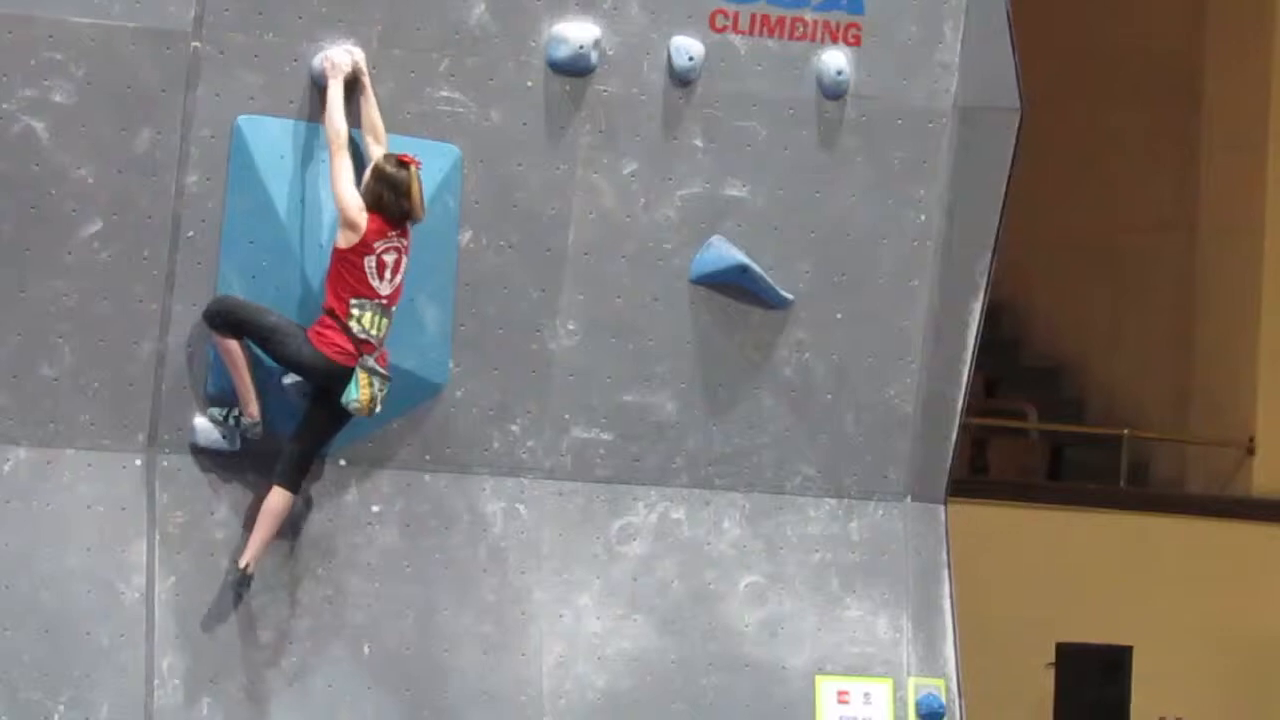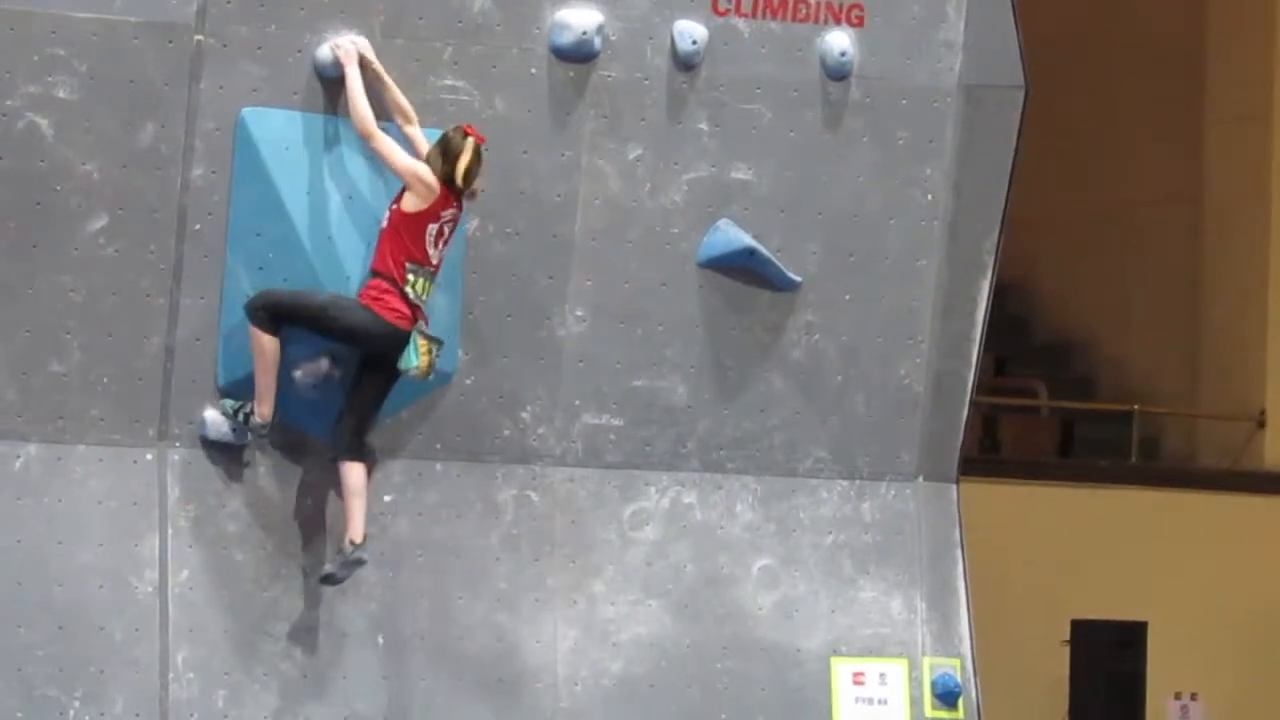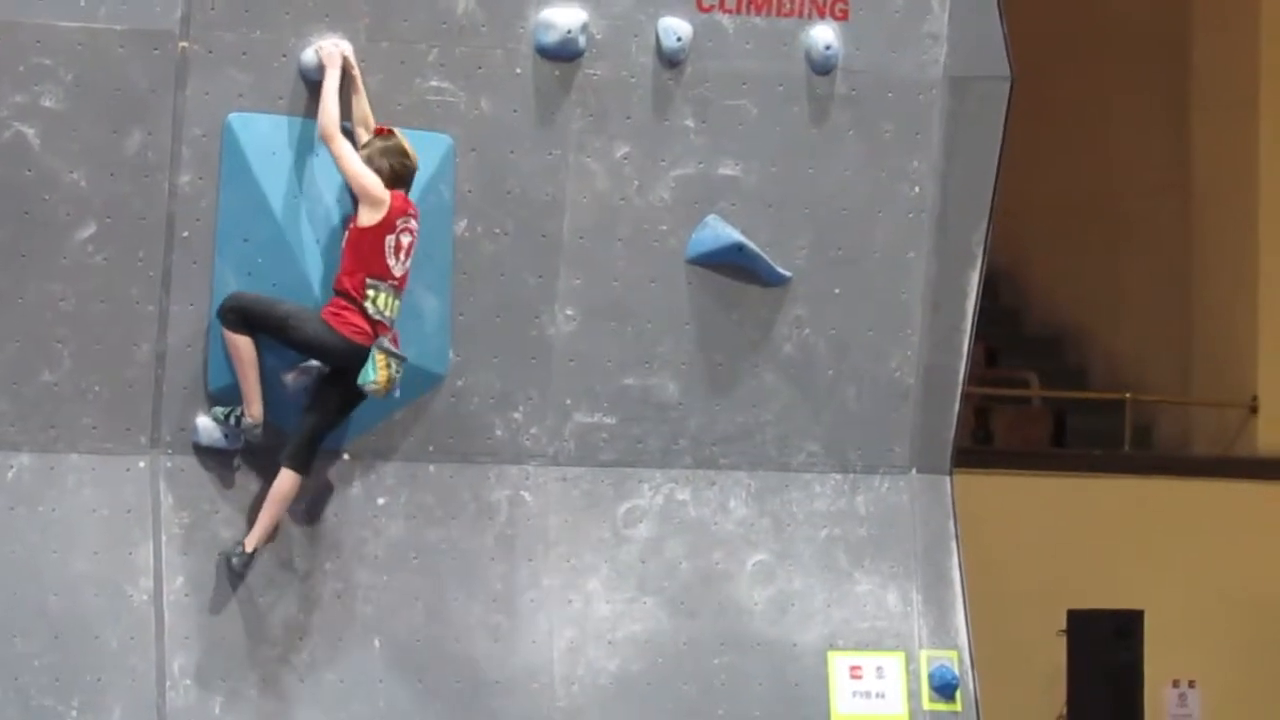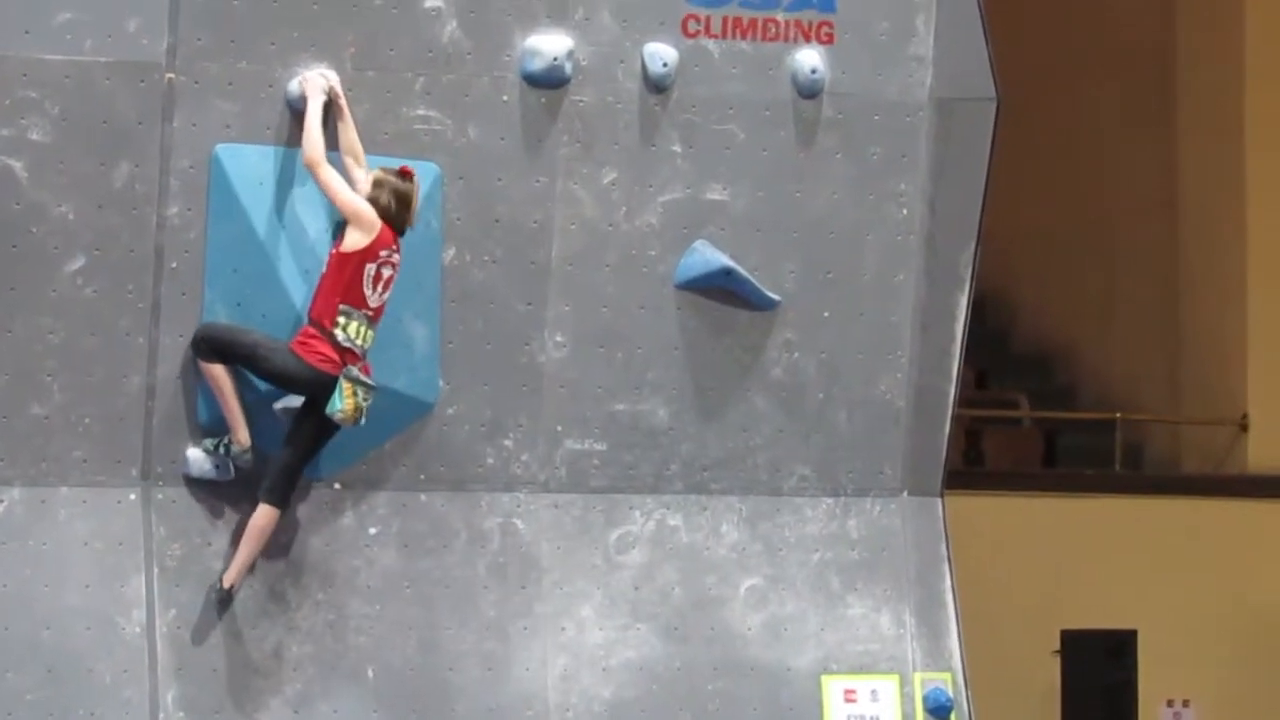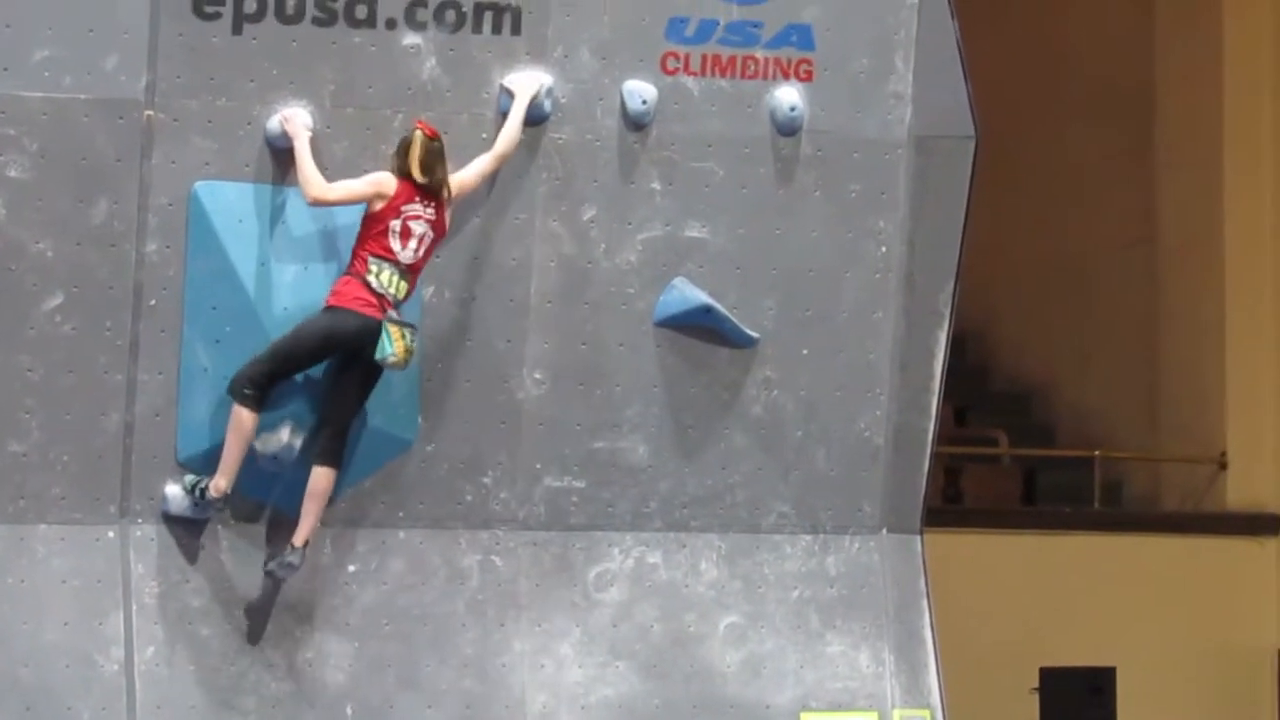
dt=1s
person 1, frame 1
left shoulder: (357, 222)
right shoulder: (401, 227)
left elbow: (338, 146)
right elbow: (375, 141)
left wrist: (336, 80)
right wrist: (363, 80)
left hip: (325, 356)
right hip: (362, 372)
left knee: (220, 311)
right knee: (294, 464)
left ankle: (248, 416)
right ankle: (245, 565)
person 1, frame 2
left shoulder: (426, 183)
right shoulder: (450, 196)
left elbow: (369, 130)
right elbow: (407, 121)
left wrist: (350, 65)
right wrist: (374, 65)
left hip: (377, 319)
right hip: (404, 333)
left knee: (264, 306)
right knee: (350, 434)
left ankle: (258, 415)
right ankle: (353, 543)
person 1, frame 3
left shoulder: (377, 196)
right shoulder: (407, 208)
left elbow: (330, 133)
right elbow: (365, 132)
left wrist: (333, 70)
right wrist: (353, 74)
left hip: (342, 335)
right hip: (372, 351)
left knee: (234, 308)
right knee: (303, 442)
left ankle: (251, 416)
right ankle: (249, 546)
person 1, frame 4
left shoulder: (368, 224)
right shoulder: (389, 242)
left elbow: (315, 159)
right elbow: (355, 163)
left wrist: (315, 98)
right wrist: (340, 105)
left hip: (312, 364)
right hip: (347, 383)
left knee: (207, 339)
right knee: (281, 479)
left ankle: (238, 442)
right ankle: (229, 583)
person 1, frame 5
left shoulder: (386, 186)
right shoulder: (447, 196)
left elbow: (317, 193)
right elbow: (501, 151)
left wrist: (300, 139)
right wrist: (522, 97)
left hip: (347, 314)
right hip: (382, 329)
left knee: (249, 381)
right knee: (331, 438)
left ankle: (214, 490)
right ankle: (296, 548)
